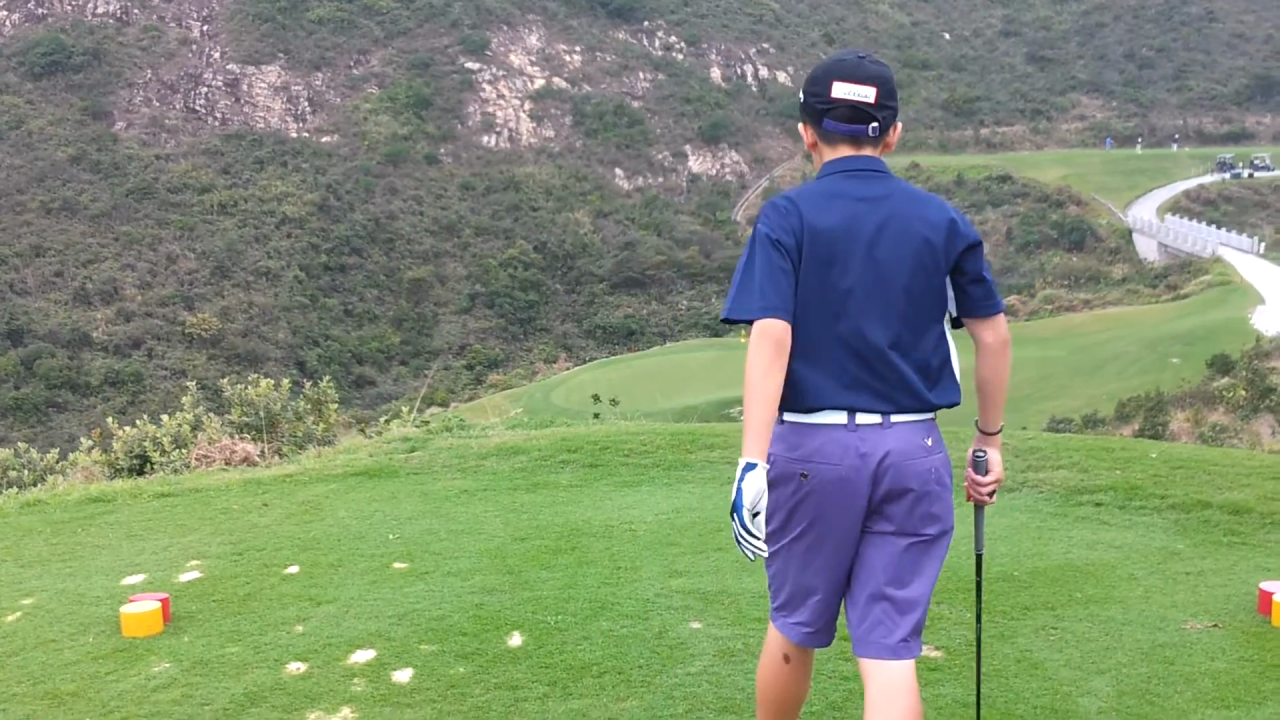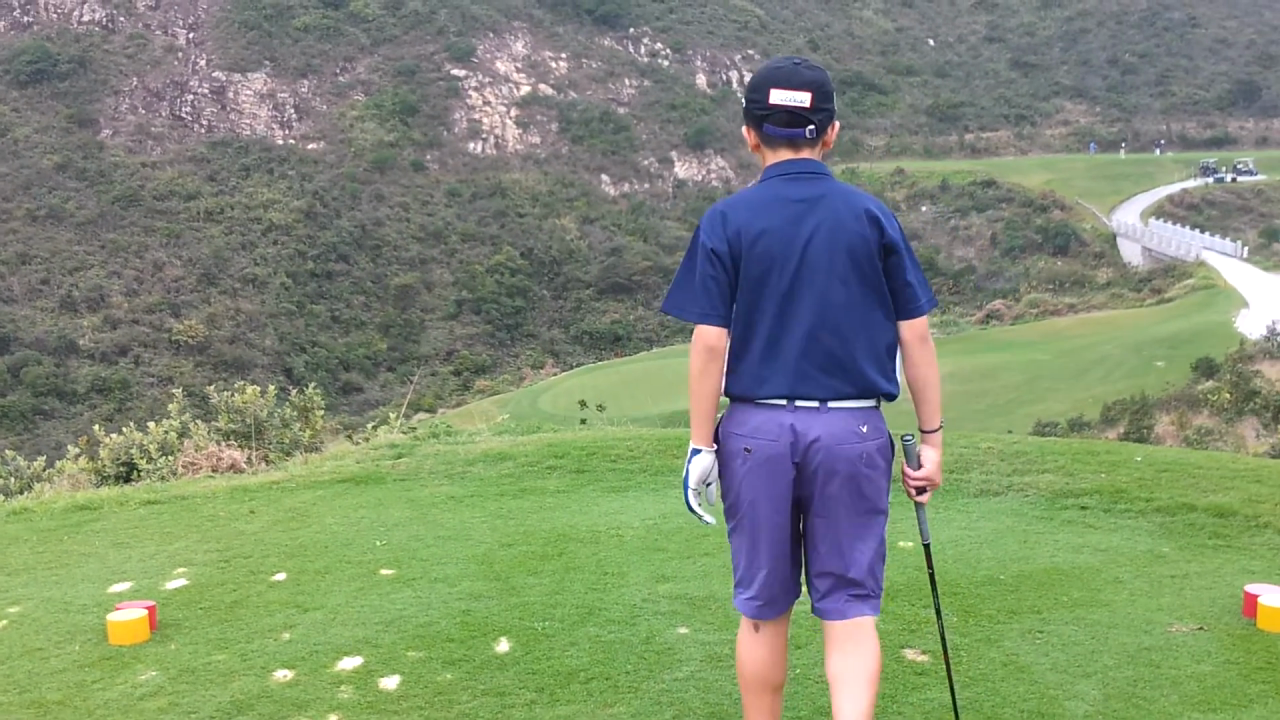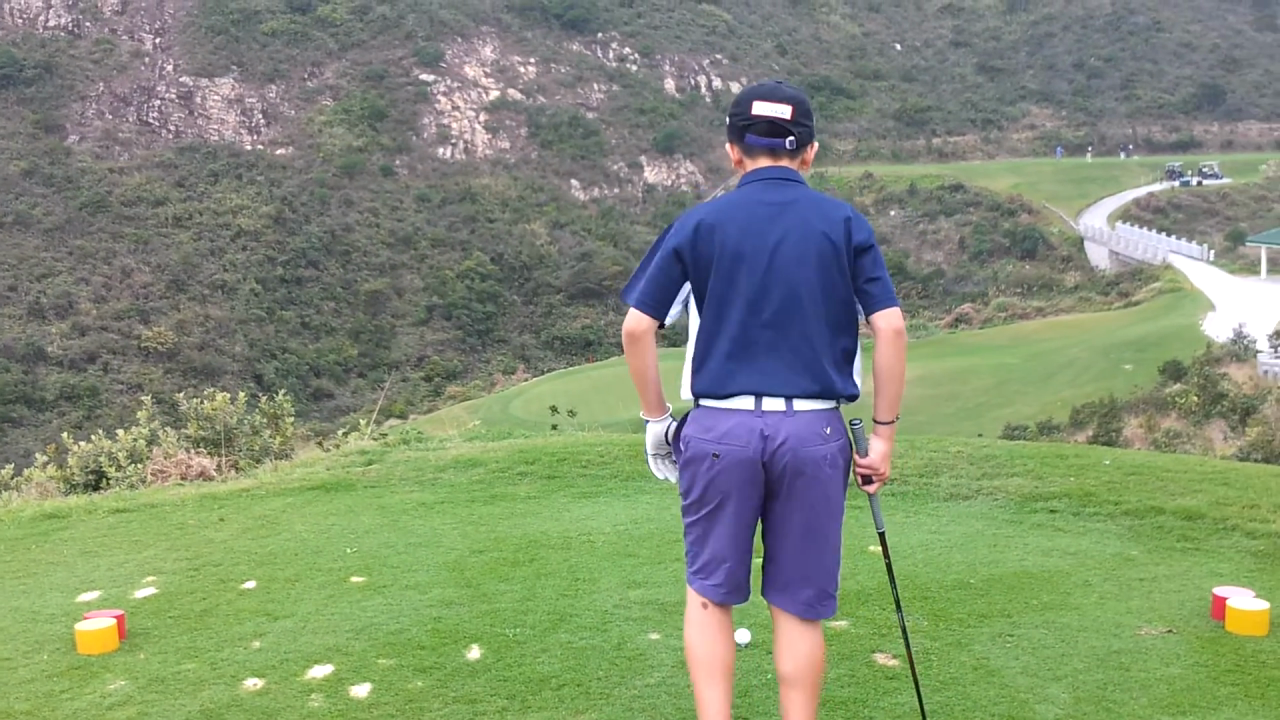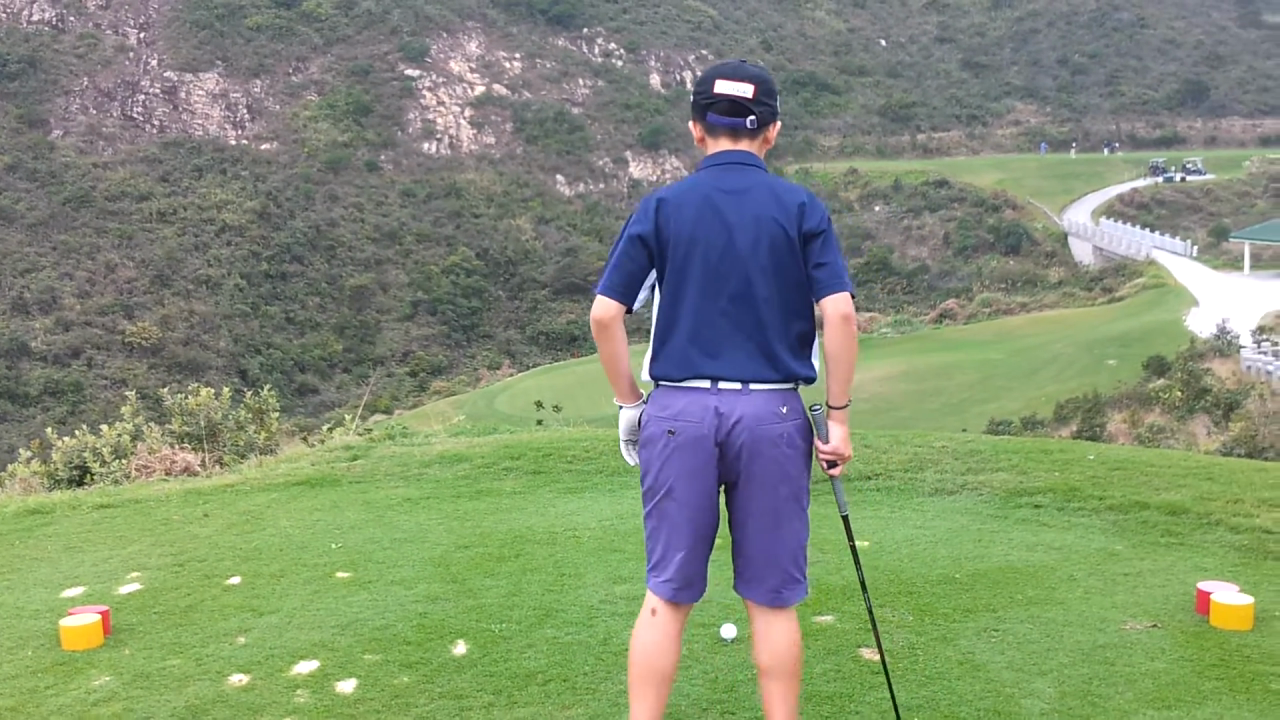
dt=0.3s
person 1, frame 1
left shoulder: (786, 216)
right shoulder: (941, 221)
left elbow: (770, 338)
right elbow: (993, 337)
left wrist: (752, 459)
right wrist: (991, 442)
left hip: (811, 447)
right hip: (911, 451)
left knee: (794, 628)
right knee: (887, 651)
person 1, frame 2
left shoulder: (726, 220)
right shoulder: (872, 216)
left elbow: (709, 345)
right elbow: (916, 335)
left wrist: (700, 446)
right wrist: (931, 437)
left hip: (758, 431)
right hip: (851, 431)
left knee: (763, 609)
right knee: (849, 615)
person 1, frame 3
left shoulder: (699, 224)
right shoulder: (845, 222)
left elbow: (636, 328)
right elbow: (890, 330)
left wrist: (656, 417)
right wrist: (884, 432)
left hip: (722, 429)
right hip: (813, 432)
left knee: (709, 593)
right knee: (798, 608)
person 1, frame 4
left shoulder: (661, 206)
right shoulder: (801, 208)
left elbow: (605, 315)
right elbow: (839, 316)
left wrist: (629, 404)
right wrist: (838, 417)
left hip: (680, 412)
right hip: (771, 414)
left knee: (667, 593)
right knee: (774, 597)
